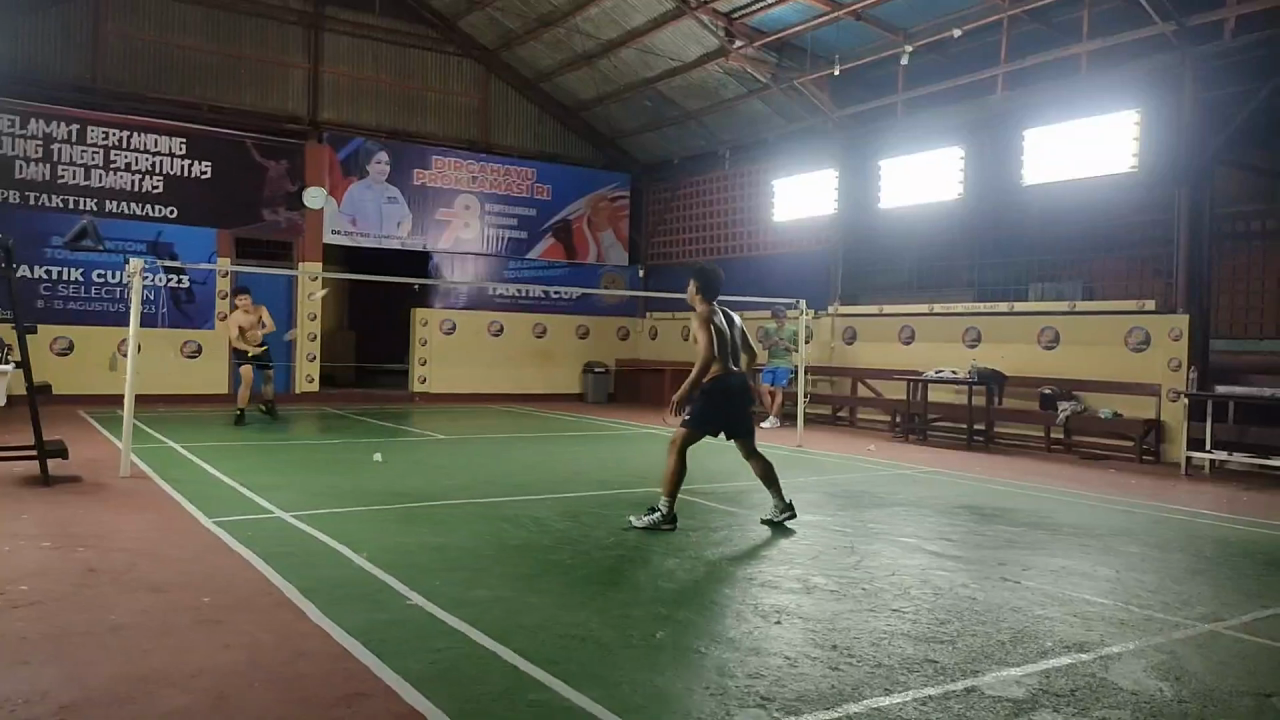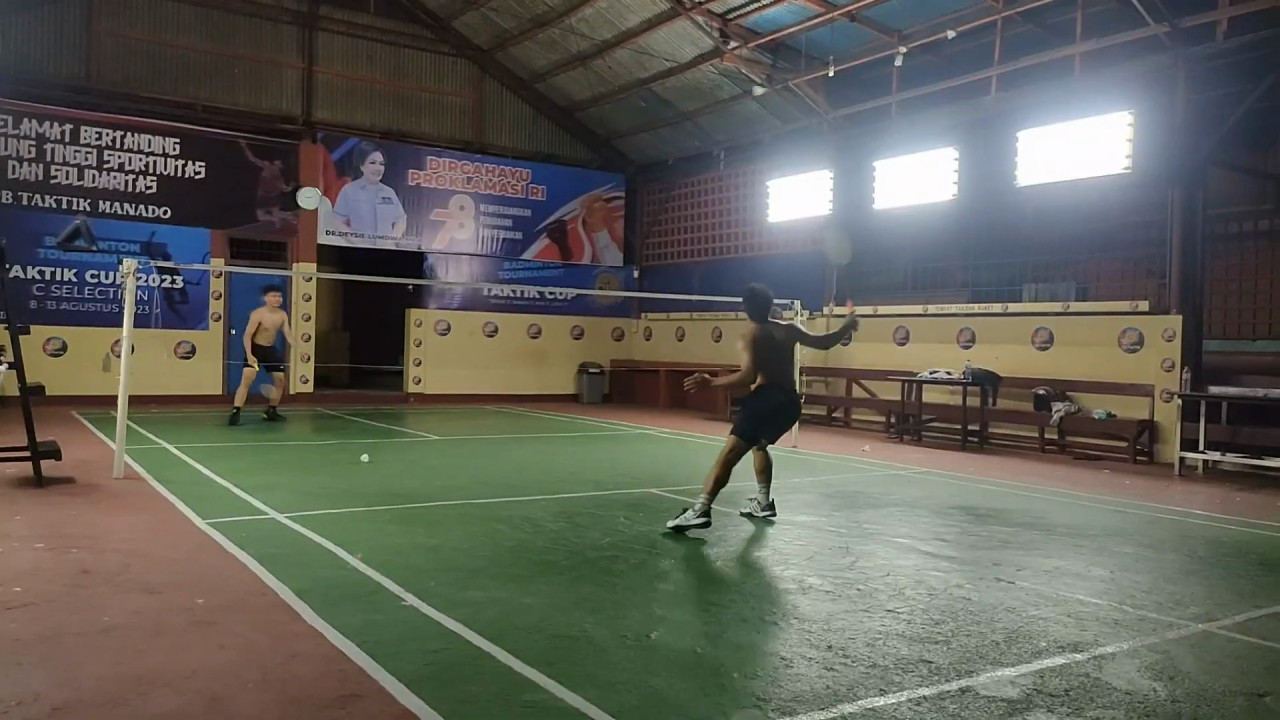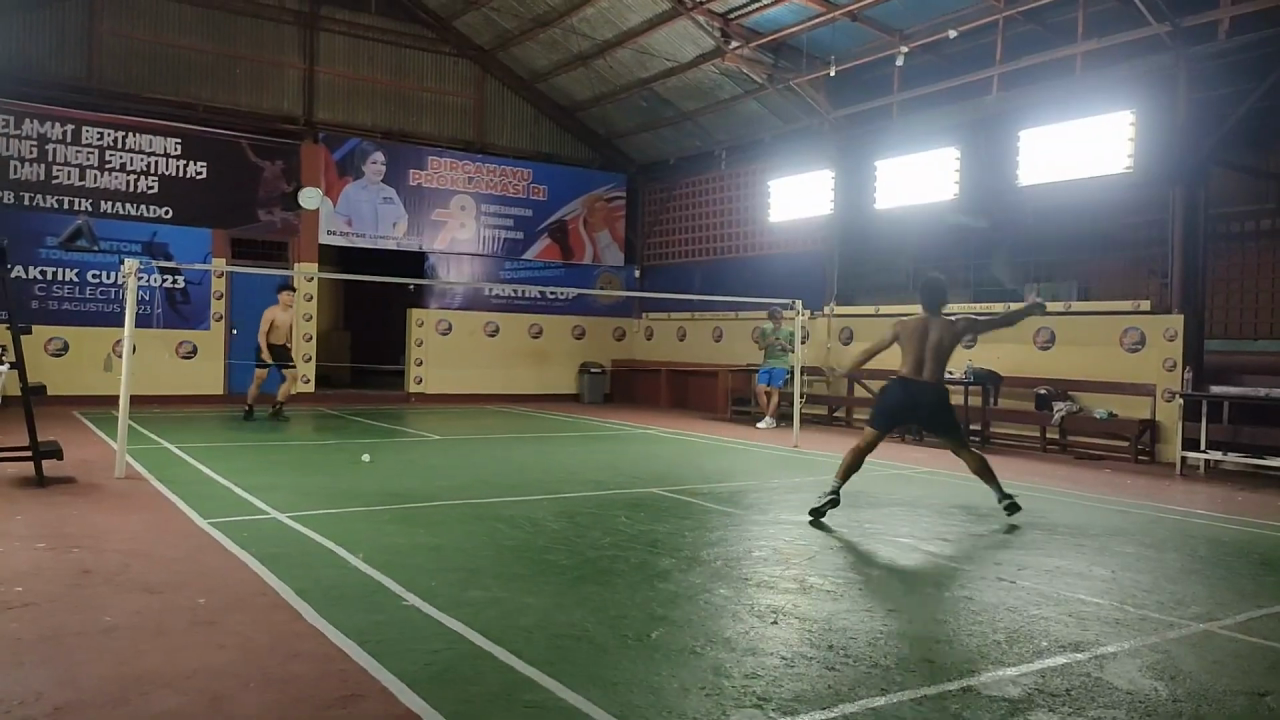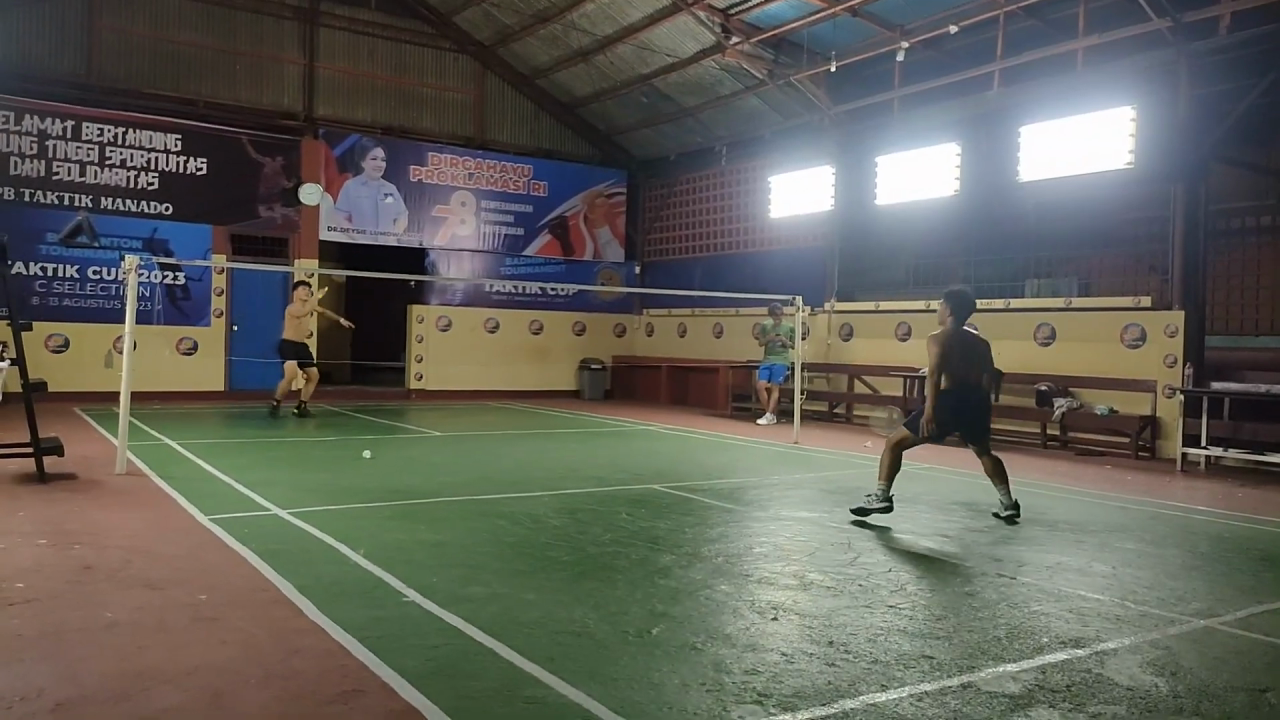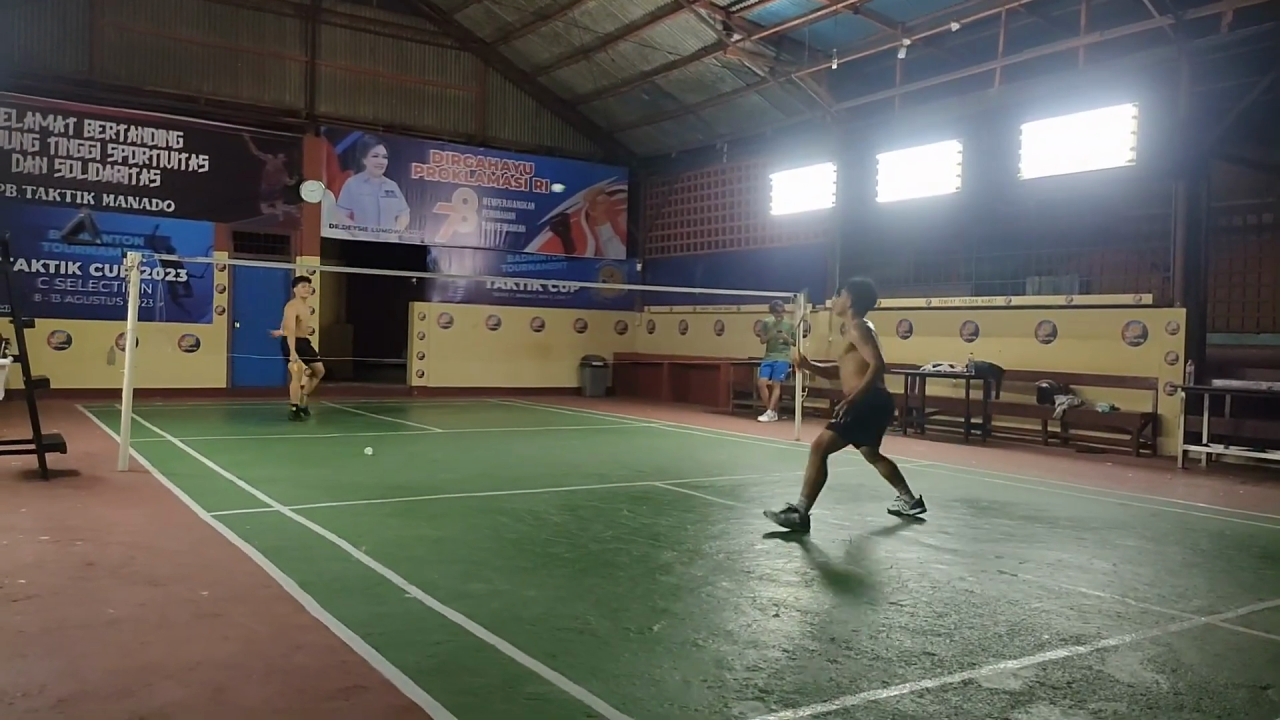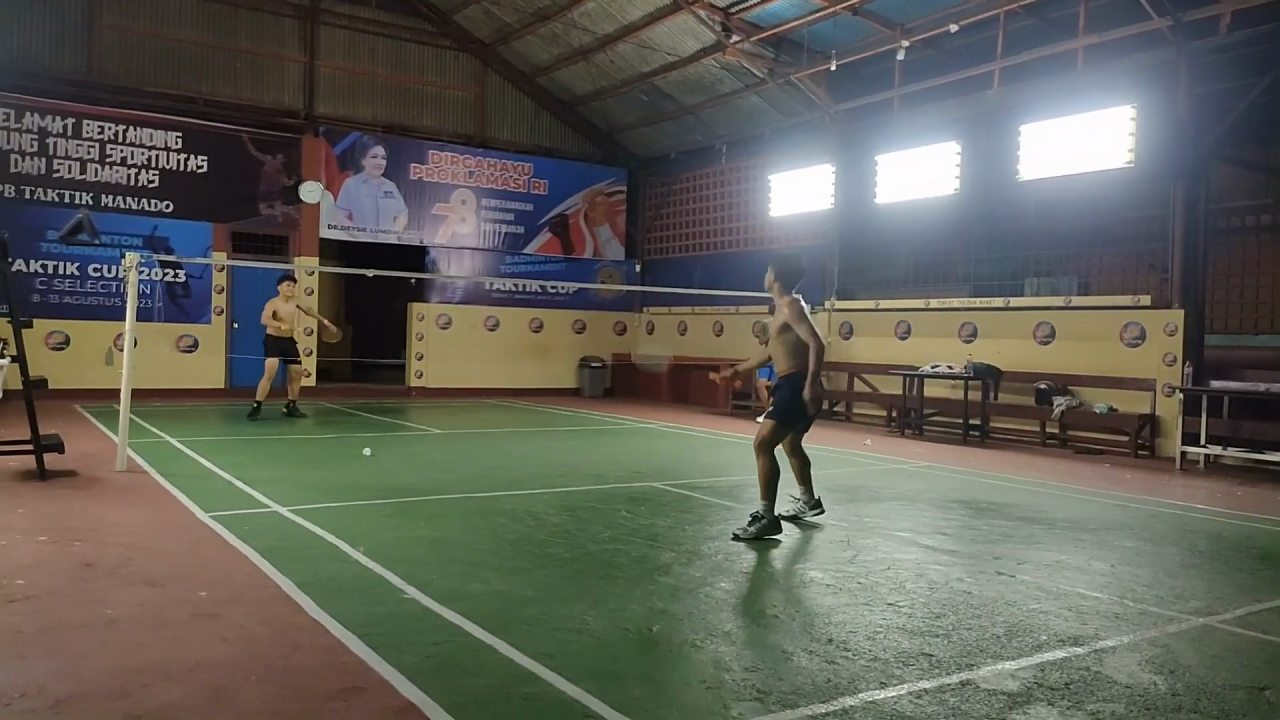
dt=0.5s
person 1, frame 1
left shoulder: (703, 317)
right shoulder: (732, 317)
left elbow: (709, 356)
right elbow: (751, 354)
left wrist: (685, 390)
left hip: (719, 388)
right hip: (740, 387)
left knee: (678, 445)
right knee: (749, 451)
left ankle: (665, 513)
right ankle: (781, 506)
person 1, frame 2
left shoulder: (749, 337)
right shoulder: (788, 330)
left elbow: (748, 375)
right elbow: (824, 342)
left wrist: (711, 383)
right wrist: (847, 326)
left hip: (766, 399)
right hip: (790, 403)
left knee: (727, 455)
right knee: (758, 445)
left ankle: (700, 511)
right ankle: (763, 502)
person 1, frame 3
left shoulder: (902, 326)
right shoulder: (957, 327)
left elbow: (871, 351)
right elbow: (1002, 321)
left wrist: (841, 371)
right wrist: (1031, 308)
left hip: (901, 390)
right hip: (933, 396)
left knee: (864, 445)
right knee: (964, 451)
left ankle: (832, 493)
right ankle: (1003, 498)
person 1, frame 4
left shoulder: (939, 339)
right shoulder: (980, 343)
left elbow: (934, 373)
right elbow: (989, 380)
left wrist: (929, 411)
left hip: (949, 401)
right hip: (976, 403)
left knee: (893, 443)
right knee: (984, 452)
left ankle: (881, 498)
right ankle: (1008, 503)
person 1, frame 5
left shoulder: (858, 329)
right shoulder: (856, 330)
left elbow: (877, 365)
right elbow: (840, 371)
left wrist: (854, 398)
right wrist: (810, 366)
left hip: (868, 403)
right hip: (875, 402)
left knee: (819, 449)
right knee: (872, 454)
left ankle: (800, 513)
right ankle: (909, 501)
person 1, frame 6
left shoulder: (791, 306)
right shoulder: (784, 308)
left elbow: (817, 345)
right elbow: (771, 352)
left wrist: (813, 383)
right wrist: (739, 370)
left hip: (798, 387)
right hip: (792, 385)
left knee: (763, 444)
right knee: (791, 445)
left ankle: (766, 517)
right ankle: (807, 500)
